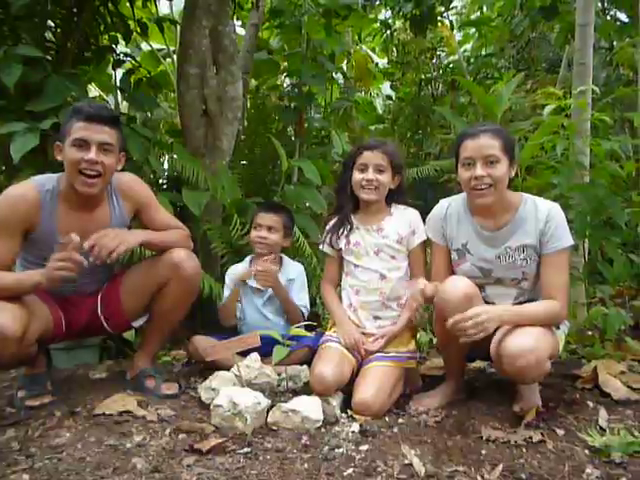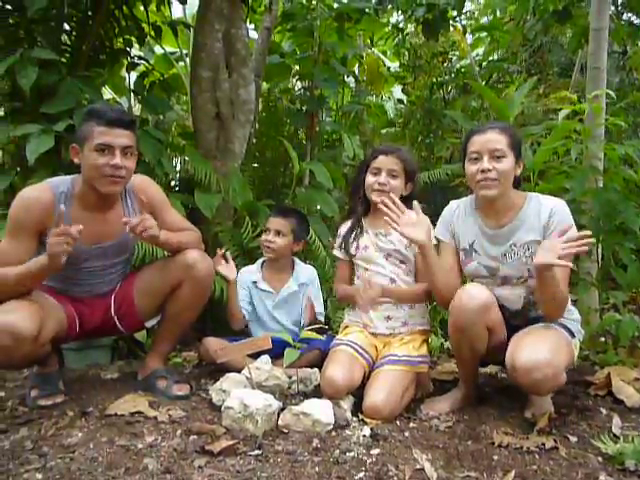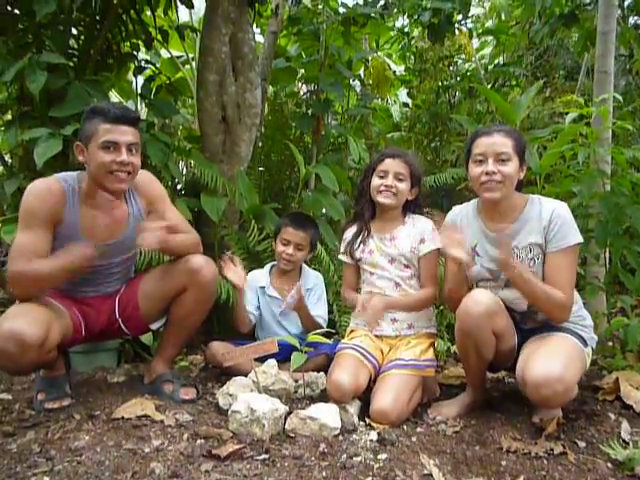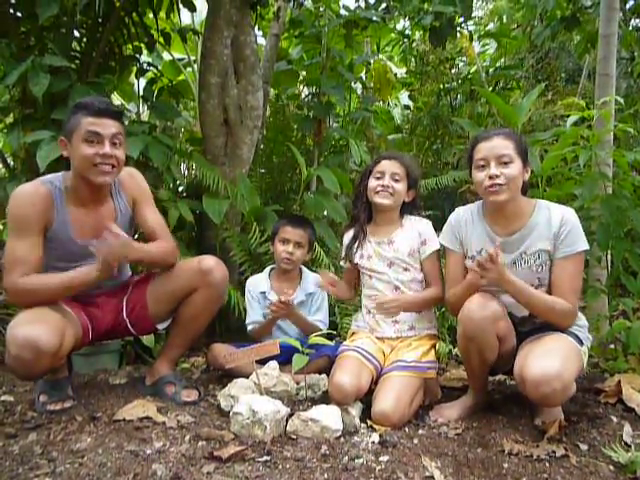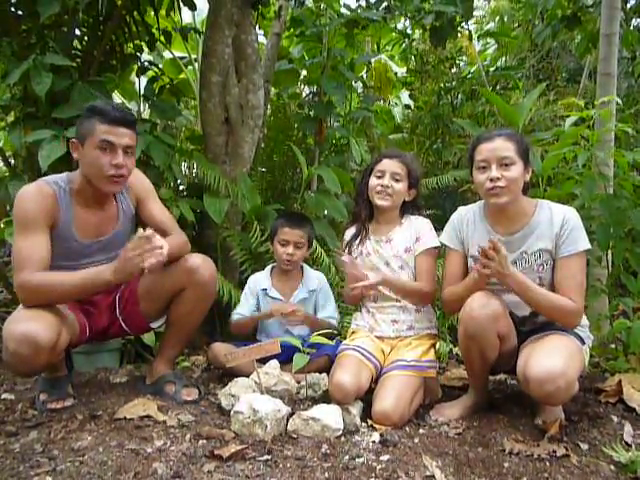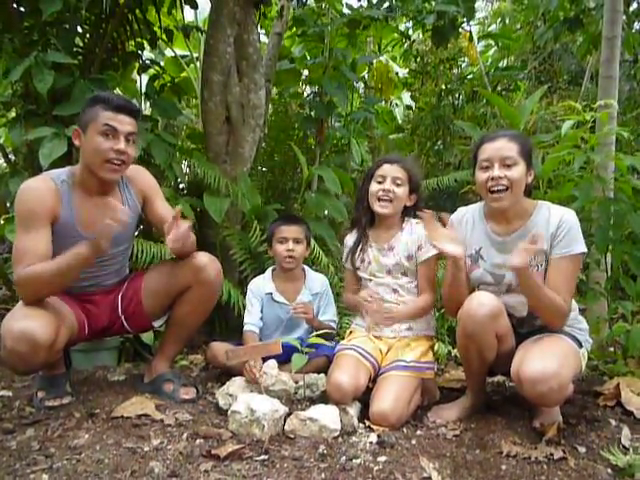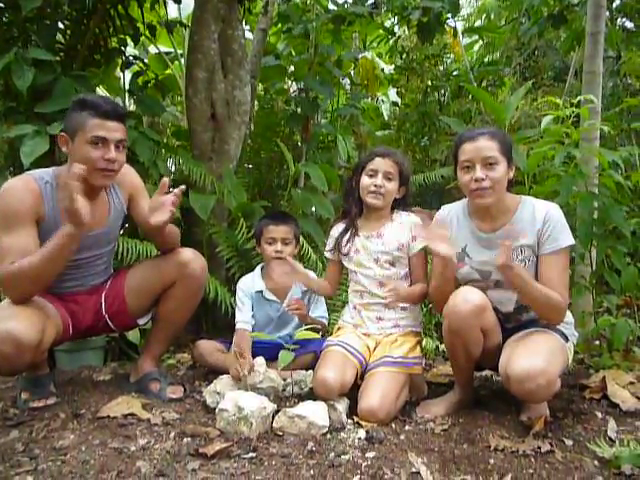
dt=0.7s
person 1, frame 1
left shoulder: (128, 189)
left elbow: (184, 238)
left wrist: (137, 235)
right wrist: (42, 276)
left hip: (105, 301)
right hip: (43, 304)
left knee: (184, 264)
left ankle: (142, 365)
right ankle: (35, 363)
person 1, frame 2
left shoulder: (141, 190)
right shoulder: (38, 200)
left elbow: (195, 241)
left wrist: (158, 235)
right wrist: (48, 263)
left hip: (118, 300)
right hip: (55, 304)
left knee: (198, 265)
left ankle: (153, 366)
right ankle: (47, 364)
person 1, frame 3
left shoulder: (144, 186)
right shoulder: (47, 194)
left elbow: (194, 245)
left wrist: (163, 240)
right wrist: (91, 250)
left hip: (123, 301)
right hip: (61, 304)
left knee: (203, 270)
left ankle: (159, 369)
right ankle: (54, 366)
person 1, frame 4
left shoulder: (130, 182)
right shoulder: (33, 197)
left elbow: (169, 251)
left wrist: (134, 251)
right wrist: (96, 271)
left hip: (124, 299)
right hip: (63, 306)
left knee: (212, 271)
right knee: (29, 347)
left ankle: (161, 370)
right ankle: (57, 372)
person 1, frame 5
left shoulder: (134, 183)
right shoulder: (37, 197)
left elbow: (181, 243)
right elbow: (27, 288)
left wrist: (160, 249)
right wrist: (111, 272)
left hip: (122, 300)
right hip: (63, 306)
left knee: (201, 269)
right knee: (25, 342)
left ankle: (160, 370)
right ankle: (56, 371)
person 1, frame 6
left shoulder: (138, 179)
right shoulder: (40, 192)
left elbow: (186, 243)
left wrist: (179, 242)
right wrist: (89, 251)
left hip: (121, 297)
right hip: (63, 303)
left knee: (206, 269)
left ankle: (159, 367)
right ankle: (54, 369)
person 1, frame 7
left shoulder: (124, 178)
left elbow: (171, 245)
left wrist: (159, 226)
right wrist: (72, 230)
left hip: (105, 296)
right hip: (47, 302)
left knee: (191, 264)
left ankle: (146, 367)
right ankle: (37, 370)
person 2, frame 1
left shoulder: (545, 215)
right shoulder: (445, 213)
left elbow: (558, 307)
right elbow: (439, 287)
left wrist: (499, 314)
right wrist: (426, 290)
left hip: (531, 321)
right hip: (472, 324)
left knee: (518, 356)
right knee: (456, 290)
left ankle: (528, 381)
right ankle: (453, 382)
person 2, frame 2
left shoulder: (551, 211)
right shoulder: (455, 214)
left elbow: (556, 308)
right elbow: (447, 297)
left wrist: (544, 269)
right wrist: (425, 247)
left hip: (545, 323)
right hip: (484, 326)
left knee: (532, 367)
right knee: (470, 298)
left ankle: (539, 390)
right ankle: (466, 388)
person 2, frame 3
left shoulder: (553, 215)
right shoulder: (459, 217)
left elbow: (561, 310)
right elbow: (455, 304)
left wrist: (513, 268)
right wrist: (457, 265)
left hip: (558, 328)
right hip: (496, 333)
left knee: (545, 383)
right knee: (477, 305)
left ankle: (549, 396)
right ankle: (474, 392)
person 2, frame 4
left shoulder: (561, 220)
right shoulder: (461, 220)
left elbow: (567, 315)
right elbow: (453, 306)
left wrist: (506, 280)
right wrist: (474, 279)
left hip: (553, 330)
right hip: (493, 335)
left knee: (543, 381)
right knee: (478, 308)
left ankle: (550, 396)
right ankle: (476, 394)
person 2, frame 5
left shoulder: (562, 220)
right shoulder: (463, 220)
left elbow: (572, 314)
right elbow: (449, 302)
left wrist: (508, 274)
right wrist: (480, 276)
left hip: (553, 329)
right hip: (491, 336)
left knee: (546, 379)
right knee: (479, 306)
left ankle: (550, 398)
right ankle: (476, 393)
person 2, frame 6
left shoulder: (560, 221)
right shoulder: (463, 220)
left elbow: (557, 316)
right elbow: (453, 305)
left wrist: (524, 272)
right wrist: (456, 261)
left hip: (555, 331)
right hip: (491, 337)
left knee: (538, 381)
right knee: (480, 306)
left ankle: (549, 398)
right ankle: (474, 395)
person 2, frame 7
left shoulder: (545, 216)
right shoulder: (447, 218)
left elbow: (555, 313)
right elbow: (441, 303)
left wrist: (510, 270)
right wrist: (445, 262)
left hip: (539, 327)
right hip: (480, 333)
left knee: (527, 378)
right knee: (467, 302)
left ankle: (537, 392)
right ankle: (462, 391)
person 3, frame 1
left shoulder: (408, 219)
right shoulder: (339, 225)
left elbow: (419, 282)
right elbow: (328, 284)
left wrist: (399, 327)
right wrist: (343, 324)
left hip: (393, 329)
right hip: (350, 324)
left knee: (366, 404)
right knee: (323, 382)
left ankle: (400, 373)
right ankle: (361, 367)
person 3, frame 2
right shoulder: (350, 228)
left elbow: (428, 287)
right elbow: (342, 284)
left wrist: (385, 292)
right wrist: (355, 293)
left hip: (405, 330)
right hip: (360, 326)
left knee: (378, 408)
right knee: (334, 384)
left ankle: (413, 377)
right ankle: (375, 373)
person 3, frame 3
left shoulder: (422, 228)
right shoulder: (355, 233)
left elbow: (431, 292)
right elbow: (348, 291)
left wrist: (387, 302)
right wrist: (360, 300)
left hip: (412, 334)
right hip: (366, 330)
left knee: (384, 412)
right knee: (340, 388)
left ankle: (420, 382)
right ankle: (379, 377)
person 3, frame 4
left shoulder: (421, 229)
right shoulder: (354, 236)
left elbow: (437, 292)
left wrist: (404, 301)
right wrist: (333, 285)
left hip: (414, 334)
right hip: (368, 329)
left knee: (386, 415)
right knee: (342, 390)
left ankle: (419, 385)
right ankle: (385, 378)
person 3, frame 5
left shoulder: (420, 228)
right shoulder: (355, 234)
left elbow: (427, 294)
right elbow: (352, 297)
left wrist: (384, 280)
right wrist: (358, 287)
left hip: (414, 334)
right hip: (368, 330)
left knee: (386, 414)
right knee: (342, 391)
left ankle: (420, 384)
right ankle: (387, 377)
person 3, frame 6
left shoulder: (419, 233)
right shoulder: (355, 238)
left elbow: (428, 296)
right elbow: (350, 296)
left wrist: (392, 314)
right wrist: (360, 302)
left hip: (411, 335)
right hip: (366, 330)
left knee: (385, 415)
right knee: (340, 389)
left ankle: (419, 383)
right ankle: (381, 379)
person 3, frame 7
left shoulder: (410, 225)
right shoulder: (342, 231)
left elbow: (422, 288)
right elbow: (330, 287)
left wrist: (405, 294)
right wrist: (302, 277)
left hip: (399, 330)
right hip: (354, 326)
left knee: (373, 411)
right knee: (326, 385)
left ankle: (405, 378)
right ankle: (371, 374)
person 4, frame 1
left shoulder: (295, 271)
right shoulder: (236, 271)
left elbow: (298, 321)
right elbow: (227, 321)
left wrist: (277, 287)
right wrist: (239, 282)
left hip: (286, 344)
left knee: (314, 341)
right knee: (197, 344)
person 4, frame 2
left shoulder: (308, 275)
right shoulder: (247, 274)
left elbow: (315, 327)
right elbow: (236, 324)
left wrist: (311, 320)
right wrist: (231, 284)
left hip: (295, 348)
right hip: (258, 347)
left knee: (324, 344)
right knee: (208, 345)
person 4, frame 3
left shoulder: (314, 281)
right shoulder: (256, 278)
left elbow: (317, 332)
right elbow: (244, 327)
left wrist: (301, 308)
right wrist: (239, 291)
left knee: (331, 349)
right knee: (214, 350)
person 4, frame 4
left shoulder: (314, 283)
right shoulder: (255, 283)
left elbow: (319, 334)
right elbow: (256, 336)
left wrist: (293, 315)
right wrist: (273, 317)
left knee: (334, 350)
right knee: (216, 352)
person 4, frame 5
left shoulder: (317, 281)
right shoulder: (256, 281)
left elbow: (330, 329)
right elbow: (235, 327)
left wrist: (308, 319)
right wrist: (265, 314)
left hip: (306, 351)
left knee: (335, 349)
right knee: (216, 350)
person 4, frame 6
left shoulder: (319, 283)
right shoulder: (258, 285)
left elbow: (330, 332)
right elbow: (251, 329)
left wrist: (314, 322)
right wrist: (254, 358)
left hip: (305, 352)
left knee: (335, 350)
right knee: (215, 351)
person 4, frame 7
right shoulder: (247, 283)
left elbow: (321, 328)
right elbow: (243, 327)
left wrist: (306, 319)
right wrist: (245, 358)
left hip: (294, 349)
right hip: (256, 349)
left knee: (324, 346)
right knee: (201, 349)
